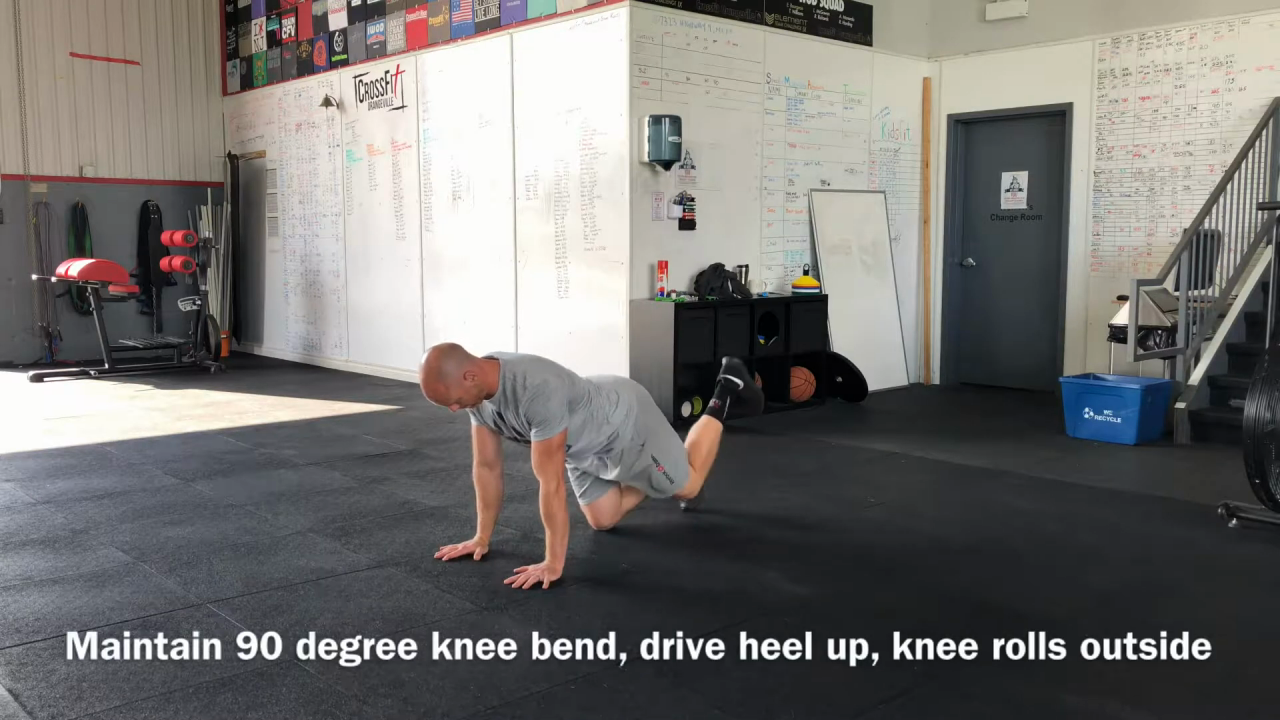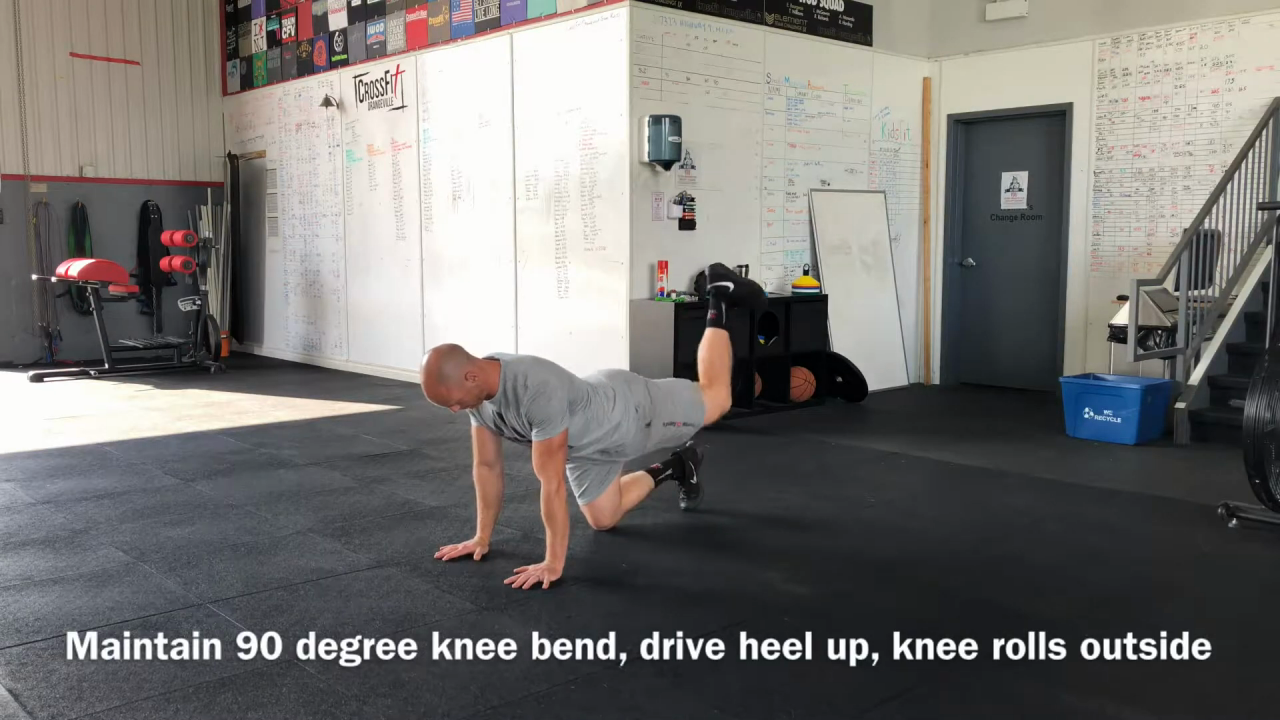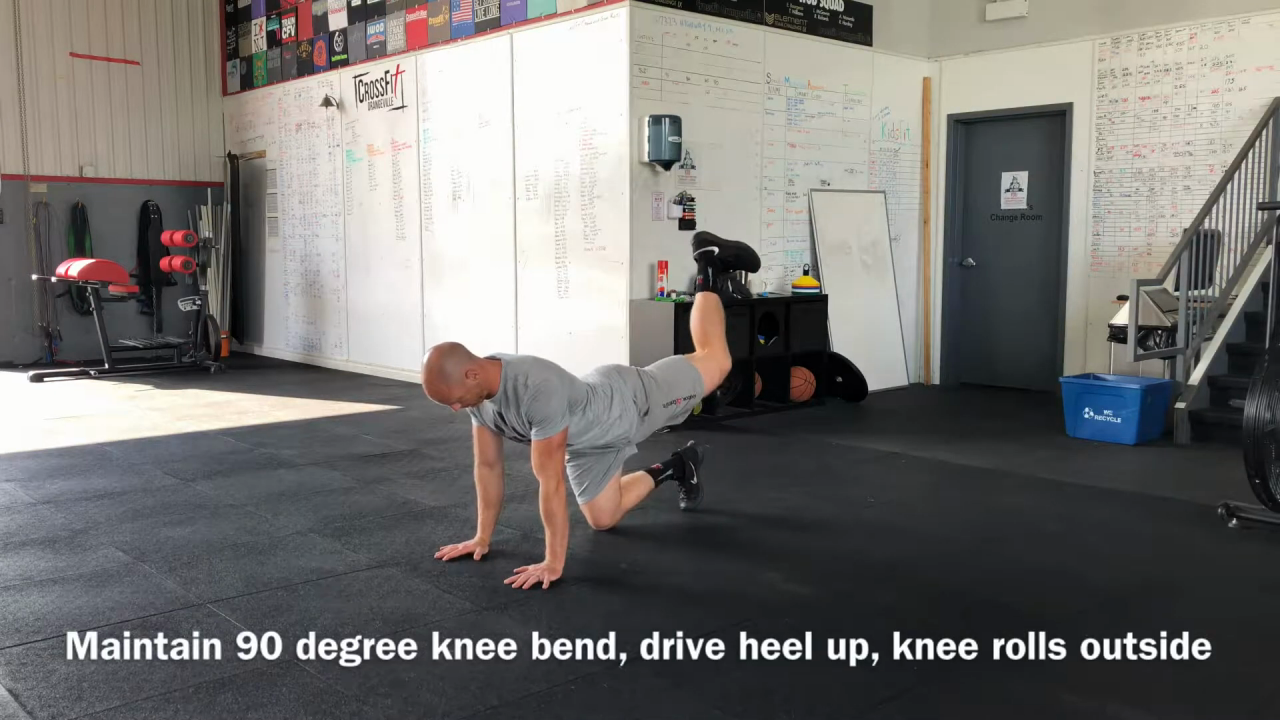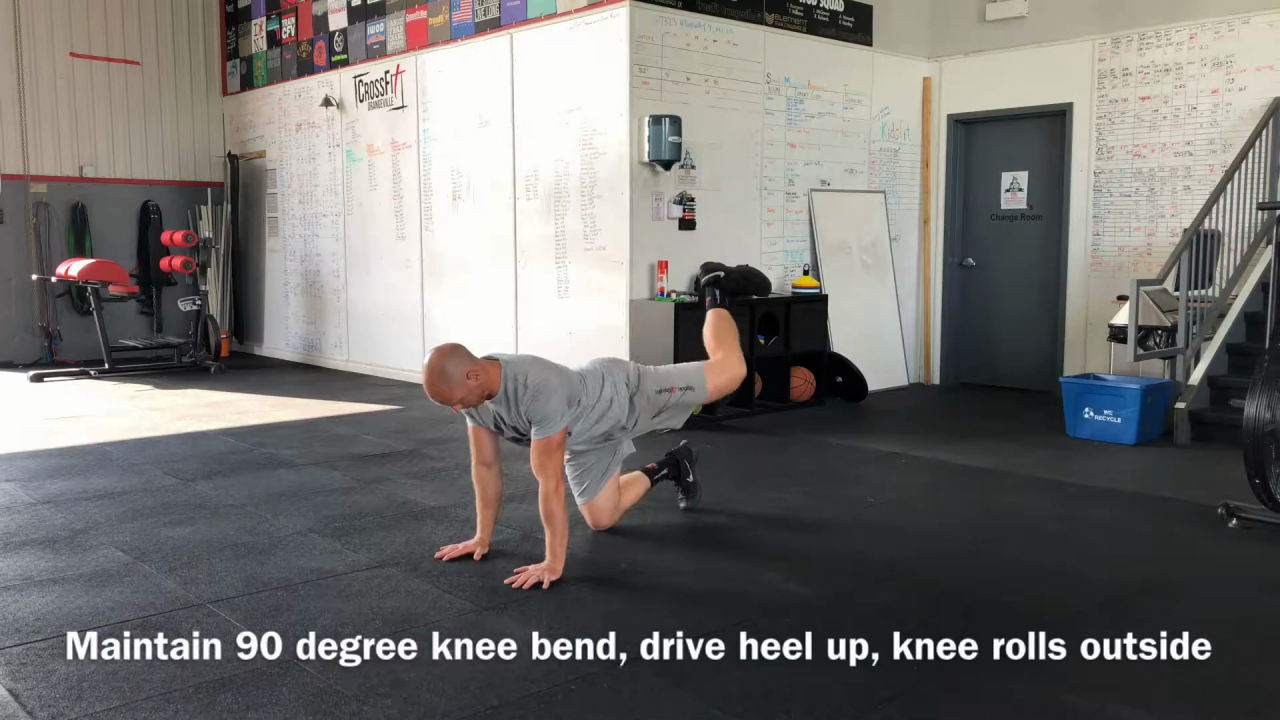
dt=0.4s
person 1, frame 1
left shoulder: (536, 390)
right shoulder: (475, 389)
left elbow: (551, 482)
right elbow: (487, 467)
left wrist: (554, 562)
right wrist: (482, 539)
left hip: (622, 420)
right hip: (584, 441)
left knee: (688, 486)
right knee: (603, 520)
left ankle: (727, 387)
person 1, frame 2
left shoulder: (537, 392)
right shoulder: (476, 391)
left elbow: (552, 482)
right elbow: (487, 467)
left wrist: (553, 564)
right wrist: (482, 539)
left hip: (627, 412)
left knee: (717, 398)
right knee: (604, 520)
left ankle: (721, 298)
right ankle: (674, 468)
person 1, frame 3
left shoulder: (538, 389)
right shoulder: (477, 391)
left elbow: (552, 481)
right elbow: (488, 466)
left wrist: (554, 562)
right wrist: (483, 537)
left hip: (626, 404)
left knee: (715, 364)
right knee: (604, 519)
left ankle: (709, 268)
right ankle: (673, 468)
person 1, frame 4
left shoulder: (537, 390)
right shoulder: (473, 391)
left elbow: (550, 480)
right elbow: (485, 465)
left wrist: (554, 561)
right wrist: (483, 536)
left hip: (624, 395)
left knee: (730, 373)
right knee: (602, 520)
left ankle: (716, 292)
right ankle: (667, 467)
